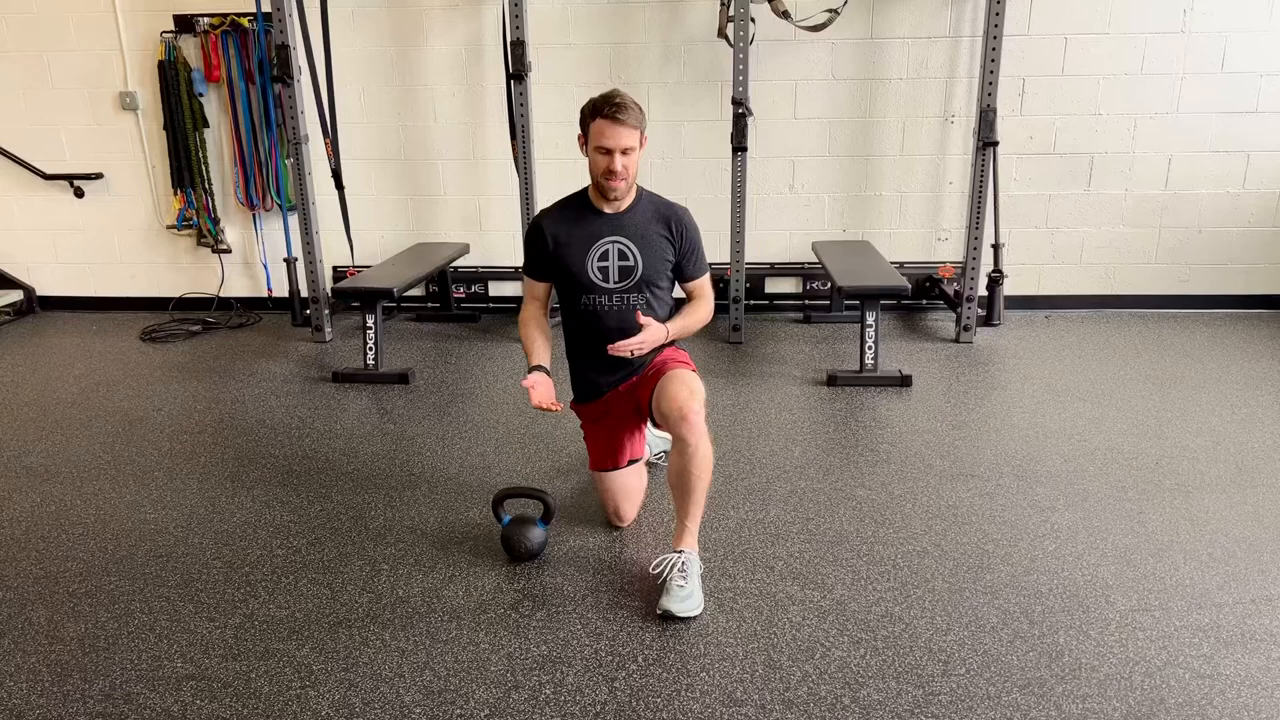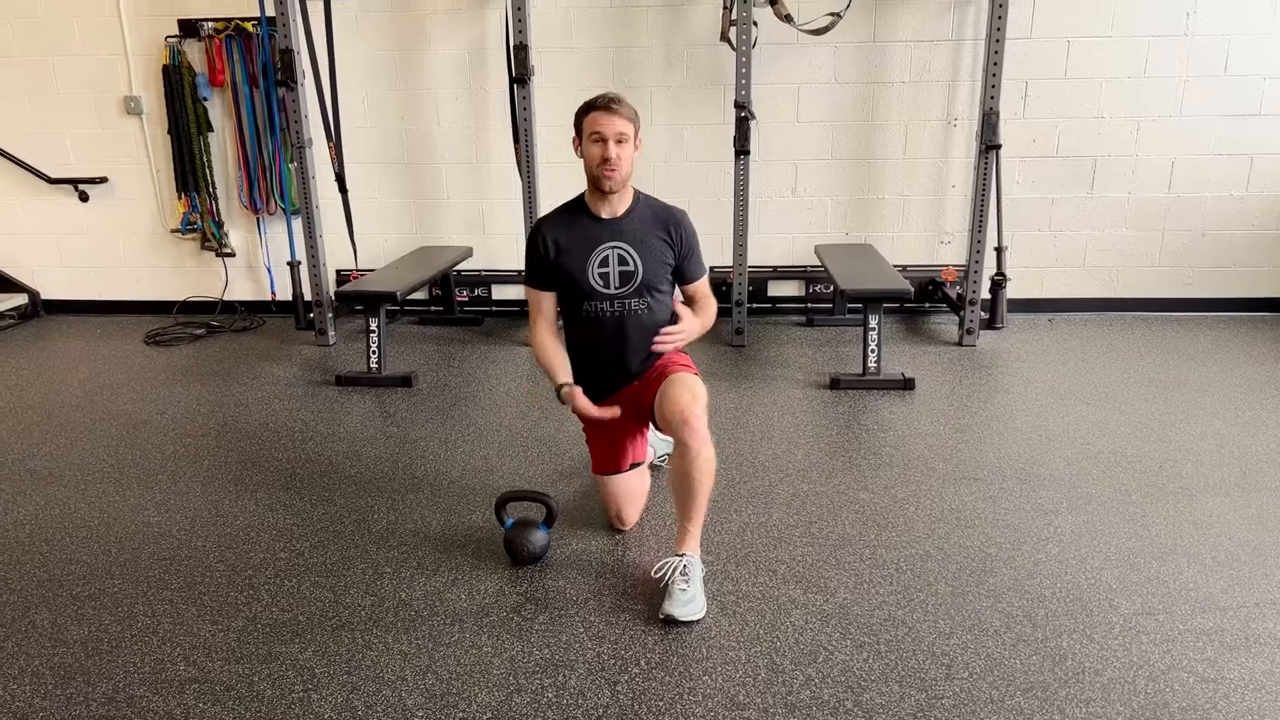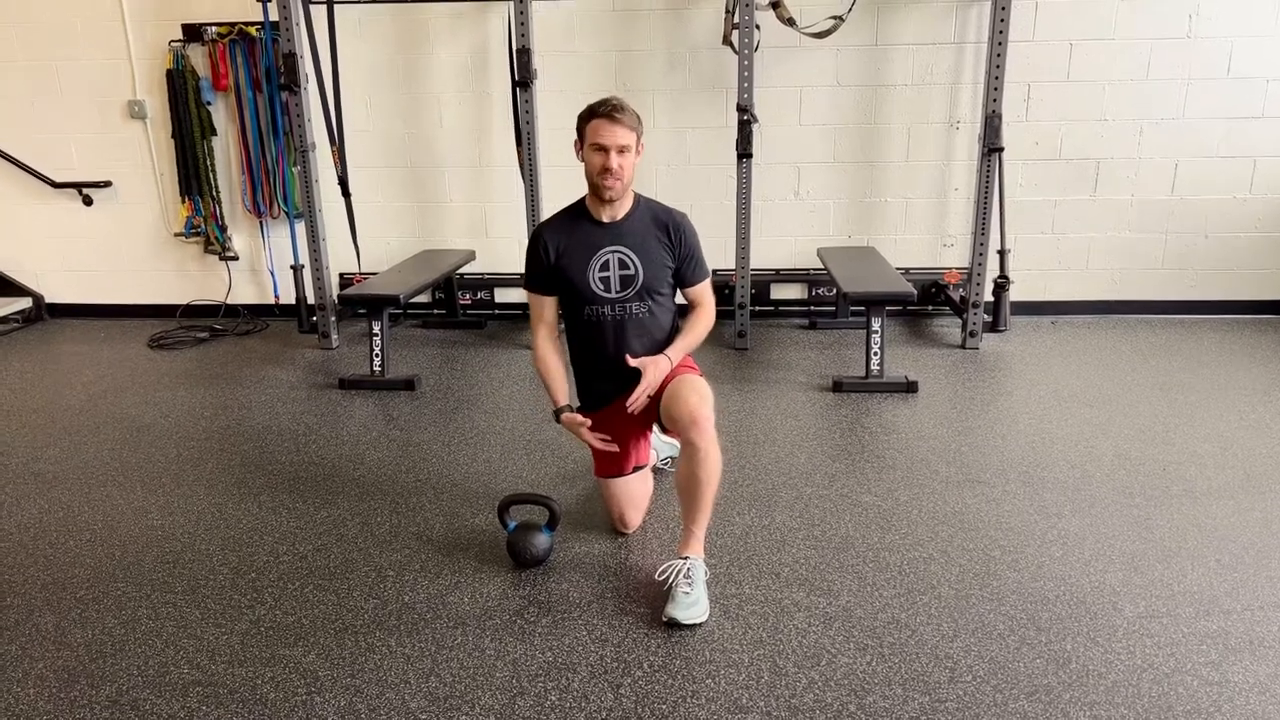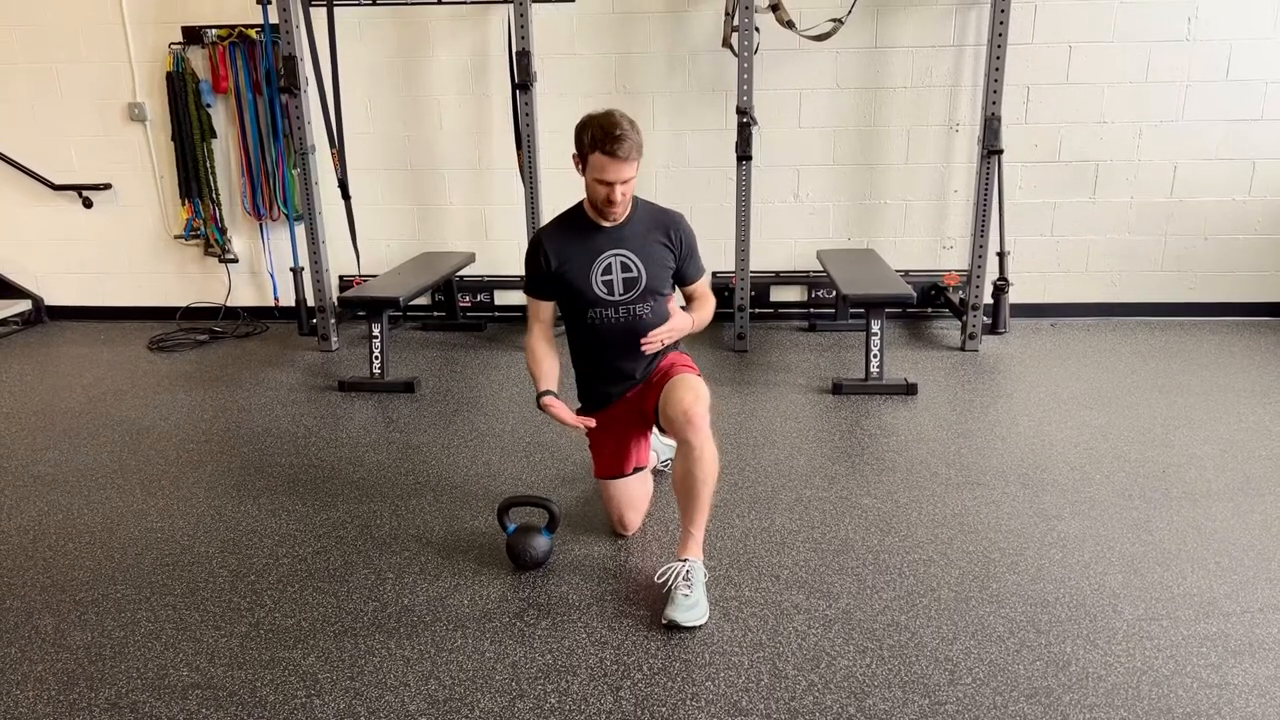
dt=0.7s
person 1, frame 1
left shoulder: (673, 220)
right shoulder: (551, 226)
left elbow: (703, 301)
right elbow: (535, 304)
left wrist: (663, 331)
right wrist: (538, 368)
left hip: (659, 361)
right hip: (596, 384)
left knee: (687, 415)
right knee: (621, 515)
left ankle: (686, 552)
right ankle: (645, 442)
person 1, frame 2
left shoulder: (670, 223)
right shoulder: (550, 233)
left elbow: (702, 299)
right elbow: (542, 322)
left wrist: (695, 323)
right wrist: (565, 387)
left hip: (662, 366)
right hip: (601, 388)
left knee: (689, 419)
right knee: (623, 519)
left ankle: (687, 555)
right ankle: (645, 444)
person 1, frame 3
left shoulder: (671, 226)
right shoulder: (551, 239)
left elbow: (704, 306)
right elbow: (544, 330)
left wrist: (667, 359)
right wrist: (563, 409)
left hip: (665, 369)
right hip: (604, 393)
left knee: (696, 420)
right knee: (626, 521)
left ankle: (691, 558)
right ankle: (651, 447)
person 1, frame 4
left shoulder: (669, 227)
right shoulder: (550, 243)
left elbow: (704, 299)
right elbow: (540, 327)
left wrist: (684, 322)
right wrist: (546, 391)
left hip: (664, 367)
right hip: (604, 394)
left knee: (691, 417)
right knee: (626, 524)
left ankle: (690, 560)
right ankle: (651, 448)
